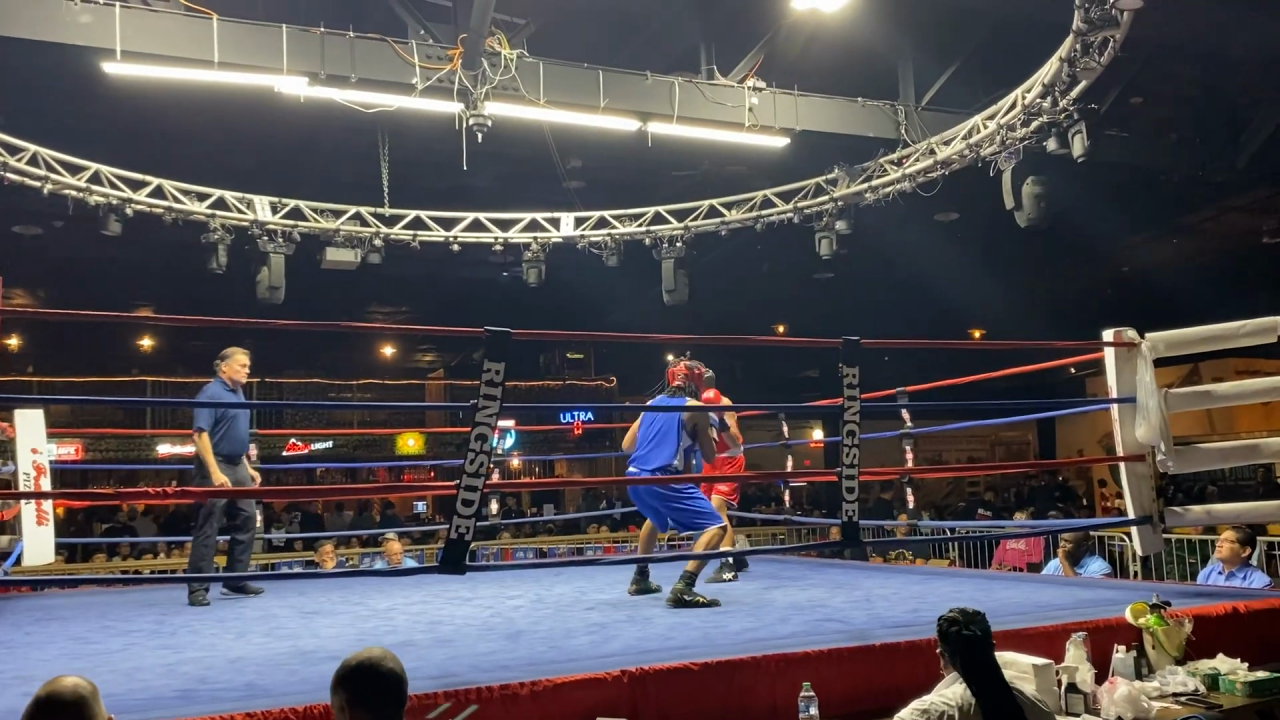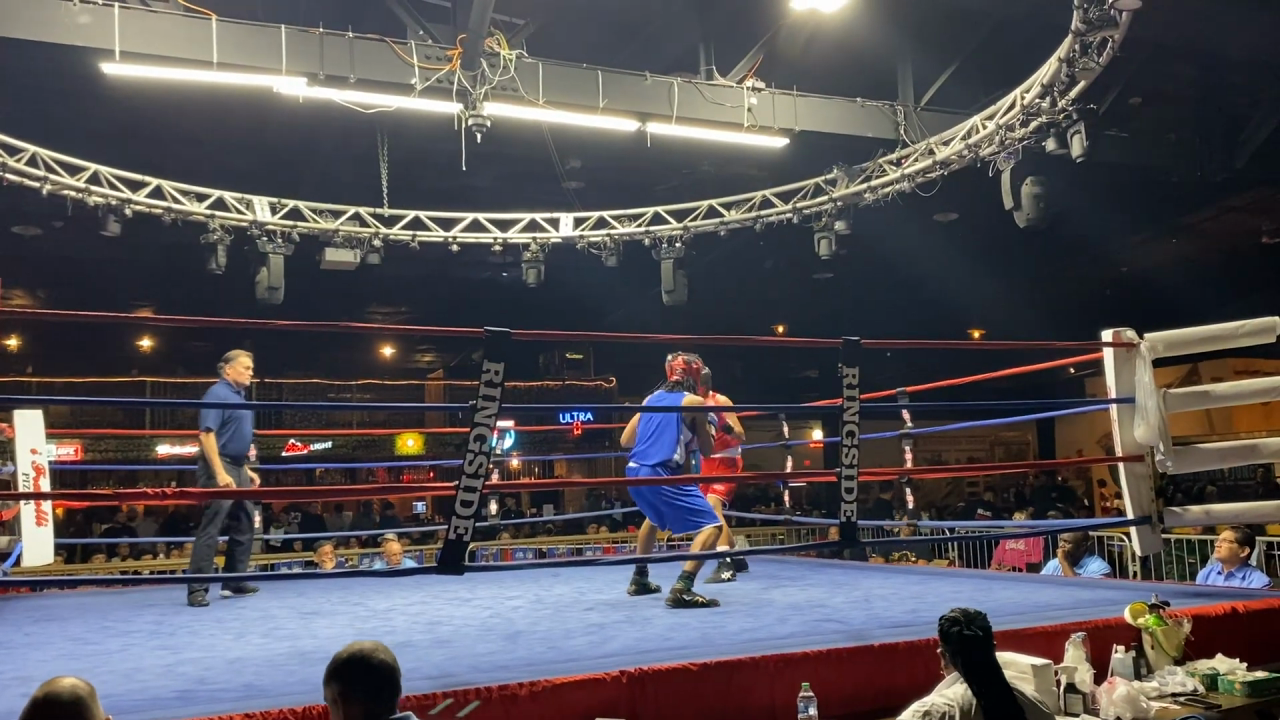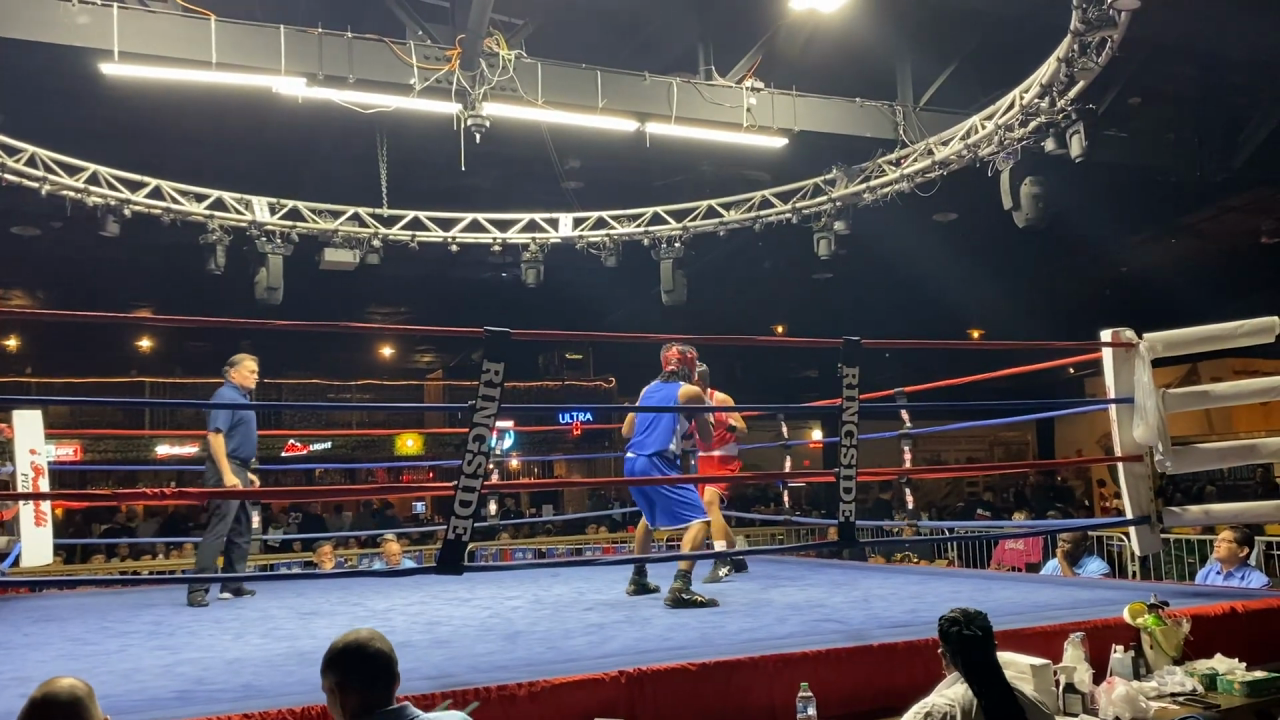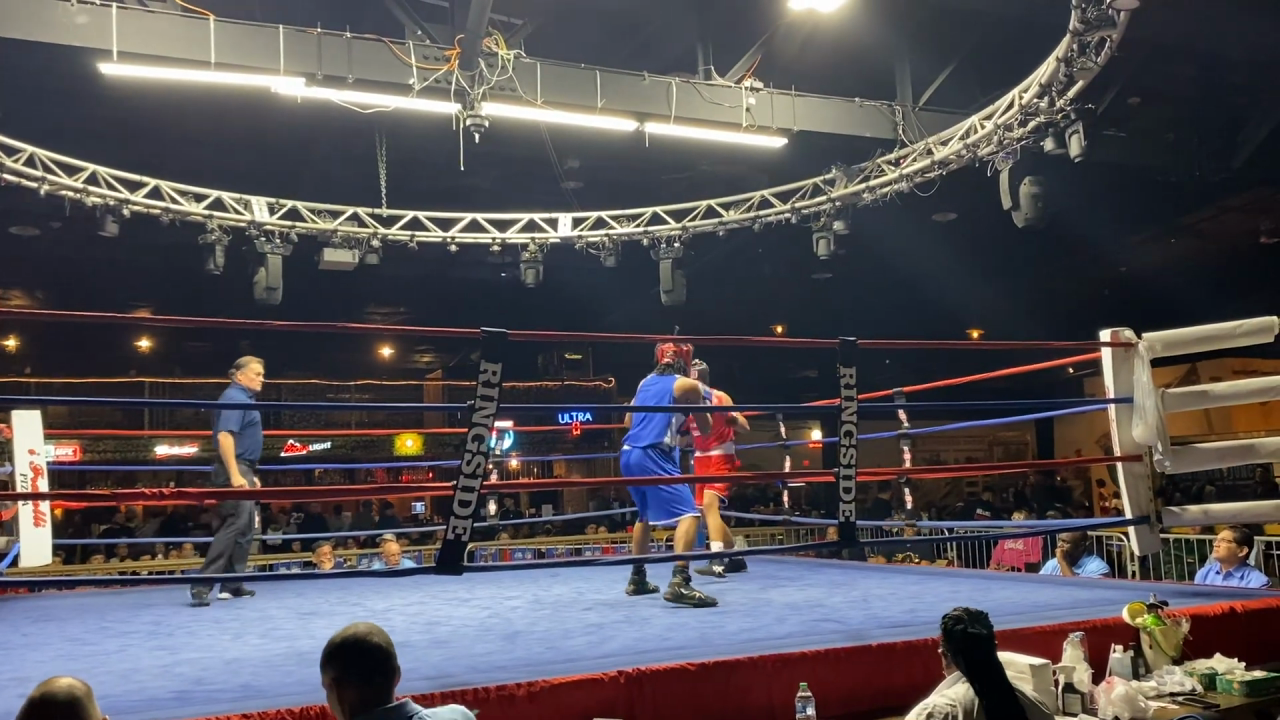
dt=0.1s
person 1, frame 1
left shoulder: (652, 404)
right shoulder: (697, 408)
left elbow: (627, 446)
right elbow: (710, 458)
right wrist: (710, 430)
left hip: (635, 477)
right hip: (662, 477)
left knee: (656, 518)
right knee: (715, 526)
left ankle: (640, 579)
right ankle: (683, 589)
person 1, frame 2
left shoulder: (651, 399)
right shoulder: (696, 402)
left elbow: (626, 440)
right elbow: (707, 450)
right wrist: (705, 425)
left hip: (635, 471)
right hip: (662, 473)
left knee: (655, 518)
right knee: (710, 526)
left ankle: (639, 579)
right ankle: (682, 589)
person 1, frame 3
left shoulder: (648, 390)
right shoulder: (692, 392)
left elbow: (627, 431)
right elbow: (706, 438)
right wrist: (705, 415)
left hip: (632, 463)
right hip: (658, 464)
left knee: (651, 516)
right knee: (698, 521)
left ankle: (638, 579)
right ankle: (680, 588)
person 1, frame 4
left shoulder: (645, 382)
right shoulder: (688, 385)
right elbow: (705, 429)
right wrist: (705, 401)
left hip: (629, 454)
right hip: (653, 456)
left knee: (646, 515)
right knee: (688, 515)
left ankle: (637, 579)
right ankle: (680, 583)
person 2, frame 1
left shoulder: (238, 394)
right shoulder: (210, 393)
right elbow: (200, 434)
left wrist: (248, 467)
right wrist: (215, 472)
left hip: (237, 468)
right hip: (215, 470)
left knee: (246, 521)
right knee: (207, 528)
left ankle: (235, 580)
right ankle: (198, 588)
person 2, frame 2
left shoulder: (238, 395)
right shoulder: (218, 394)
right elbow: (206, 434)
left wrist: (245, 469)
right wrist: (220, 473)
left hip: (235, 469)
right hip: (220, 471)
left knee: (243, 526)
right knee: (211, 528)
left ankle: (234, 582)
right ankle: (197, 588)
person 2, frame 3
left shoulder: (242, 398)
right shoulder: (226, 396)
right elbow: (215, 435)
left wrist: (246, 471)
right wrist: (227, 474)
left hip: (238, 470)
right hip: (226, 471)
left knee: (242, 529)
right knee: (219, 528)
left ankle: (232, 584)
right ankle: (198, 588)
person 2, frame 4
left shoulder: (242, 398)
right shoulder: (235, 398)
right elbow: (225, 437)
left wrist: (248, 473)
right wrist: (236, 474)
left hip: (239, 469)
right hip: (234, 469)
left knee: (240, 525)
right knee: (237, 524)
left ankle: (231, 583)
right ankle: (202, 583)
person 3, frame 1
left shoulder: (723, 404)
left elbow: (734, 440)
left wrist: (720, 418)
left hip: (730, 461)
right hip: (711, 461)
left knee: (717, 507)
left ankle: (728, 566)
right ankle: (737, 558)
person 3, frame 2
left shoulder: (721, 402)
left elbow: (740, 435)
left wrist: (725, 425)
left hip: (727, 461)
right hip: (708, 462)
left knee: (713, 507)
right knee: (711, 513)
left ankle: (725, 565)
right ankle: (737, 559)
person 3, frame 3
left shoulder: (721, 399)
left elbow: (744, 430)
left wrist: (728, 425)
left hip: (725, 458)
right hip: (704, 460)
left knee: (710, 502)
right knee: (710, 513)
left ankle: (722, 561)
right ankle: (736, 559)
person 3, frame 4
left shoulder: (719, 399)
left elbow: (744, 428)
left wrist: (729, 416)
left hip: (722, 457)
right hip: (701, 460)
left knee: (710, 504)
right knee: (706, 512)
left ankle: (717, 561)
right ankle: (735, 559)
